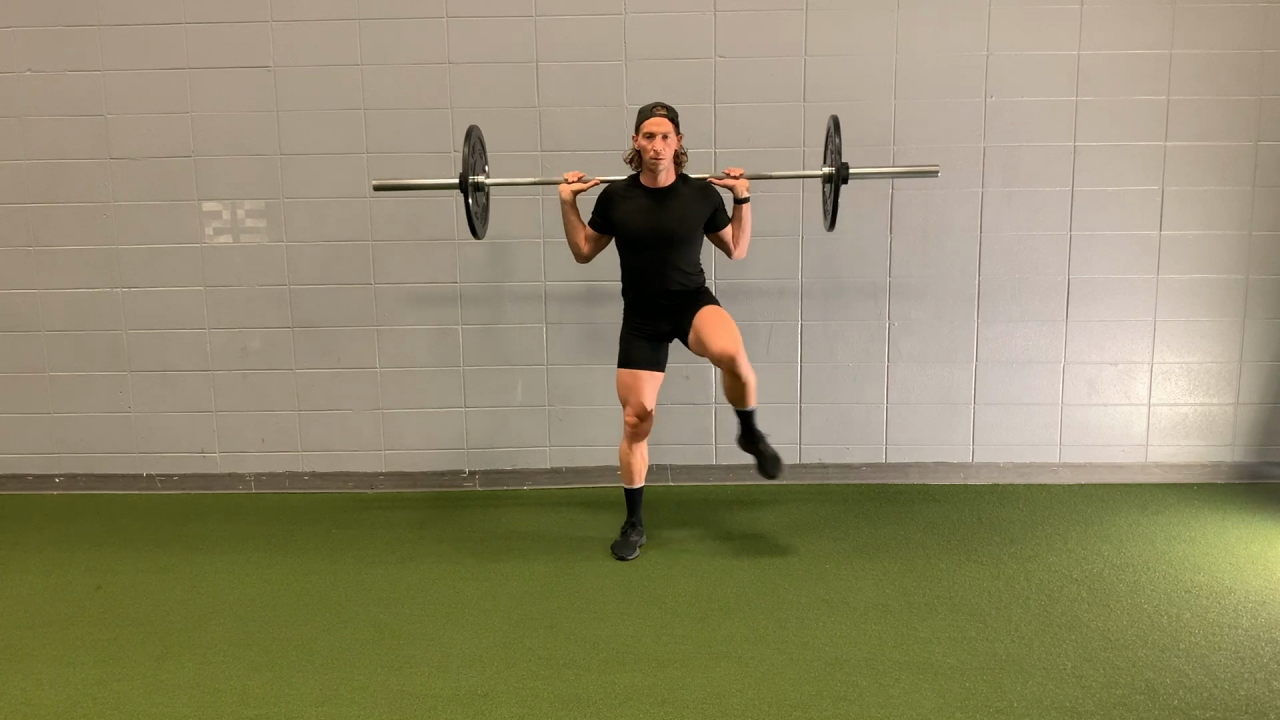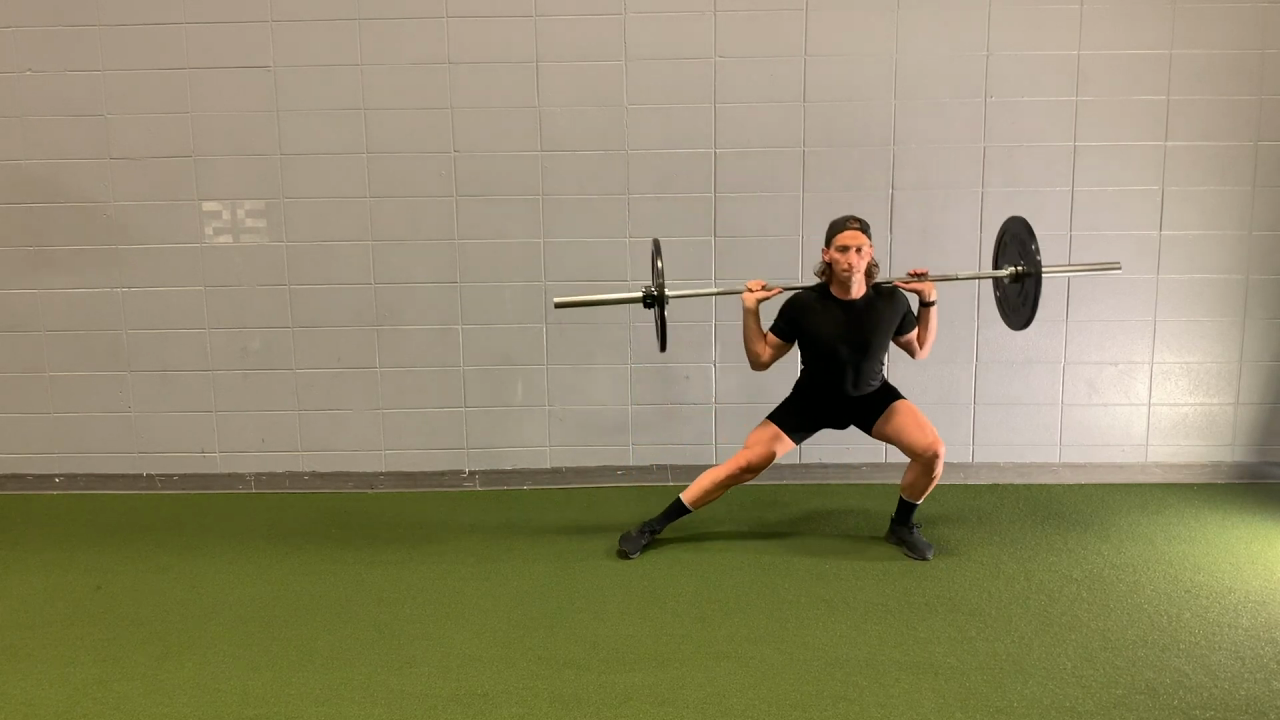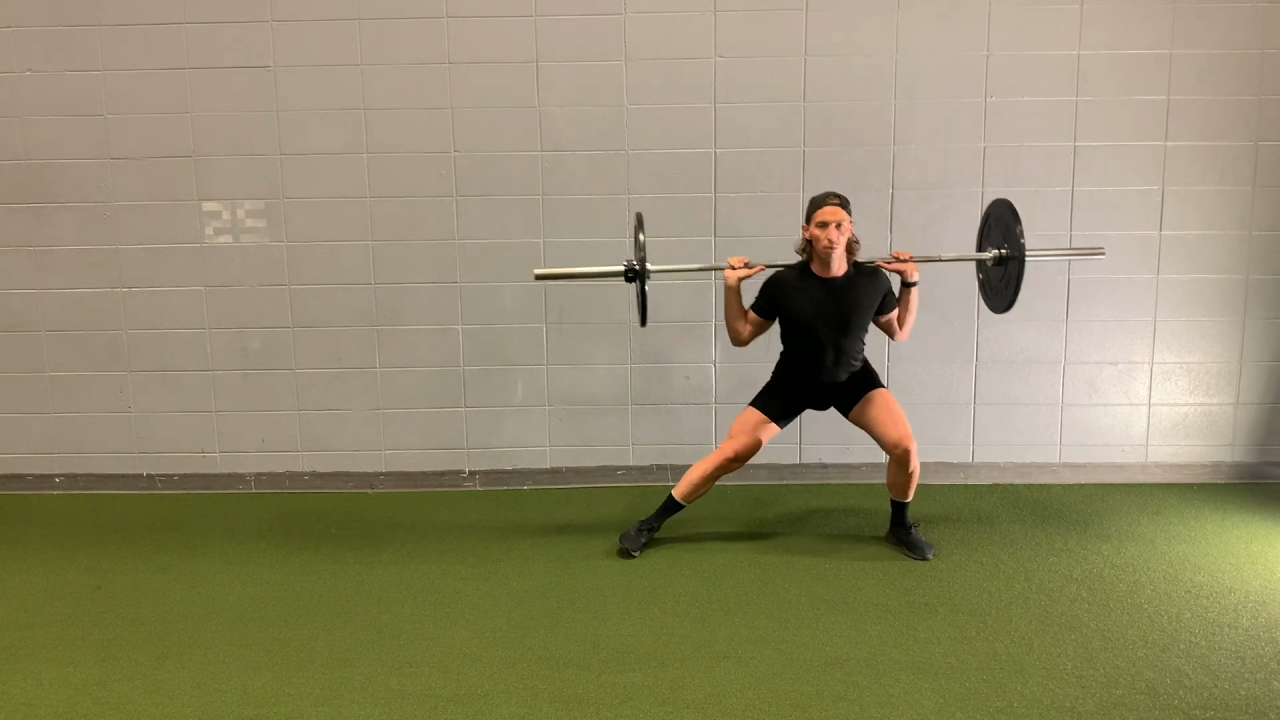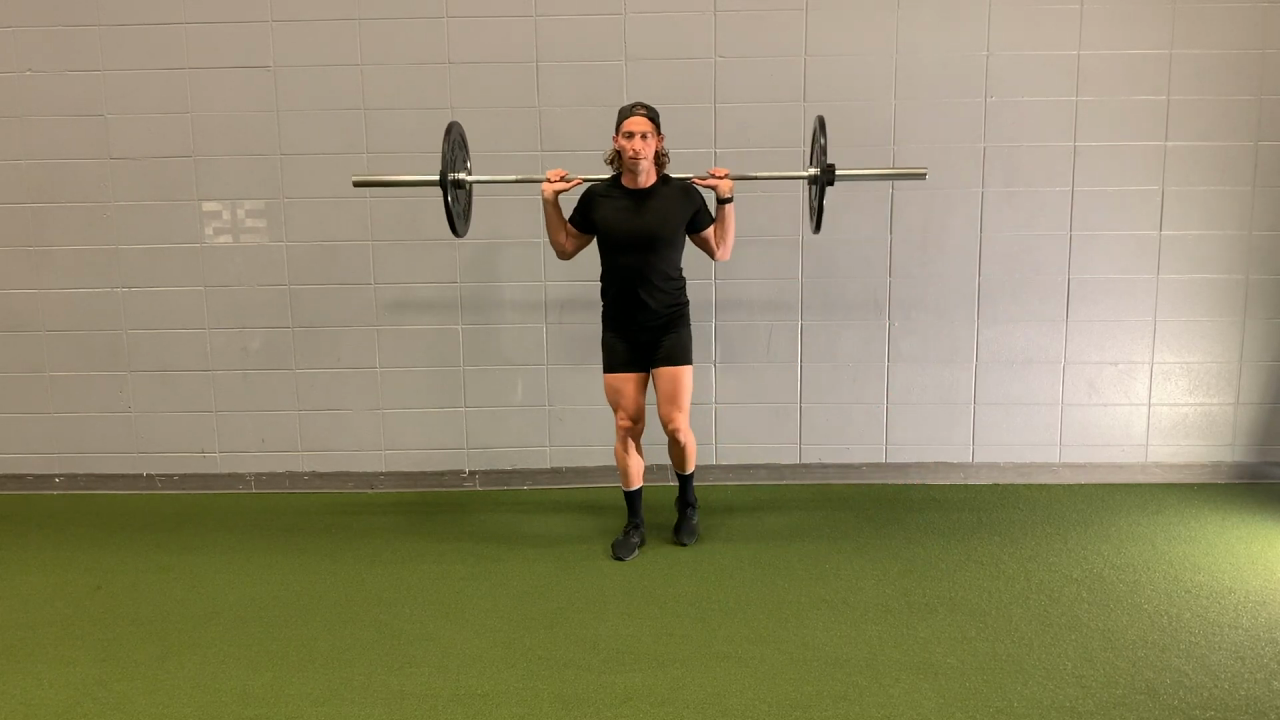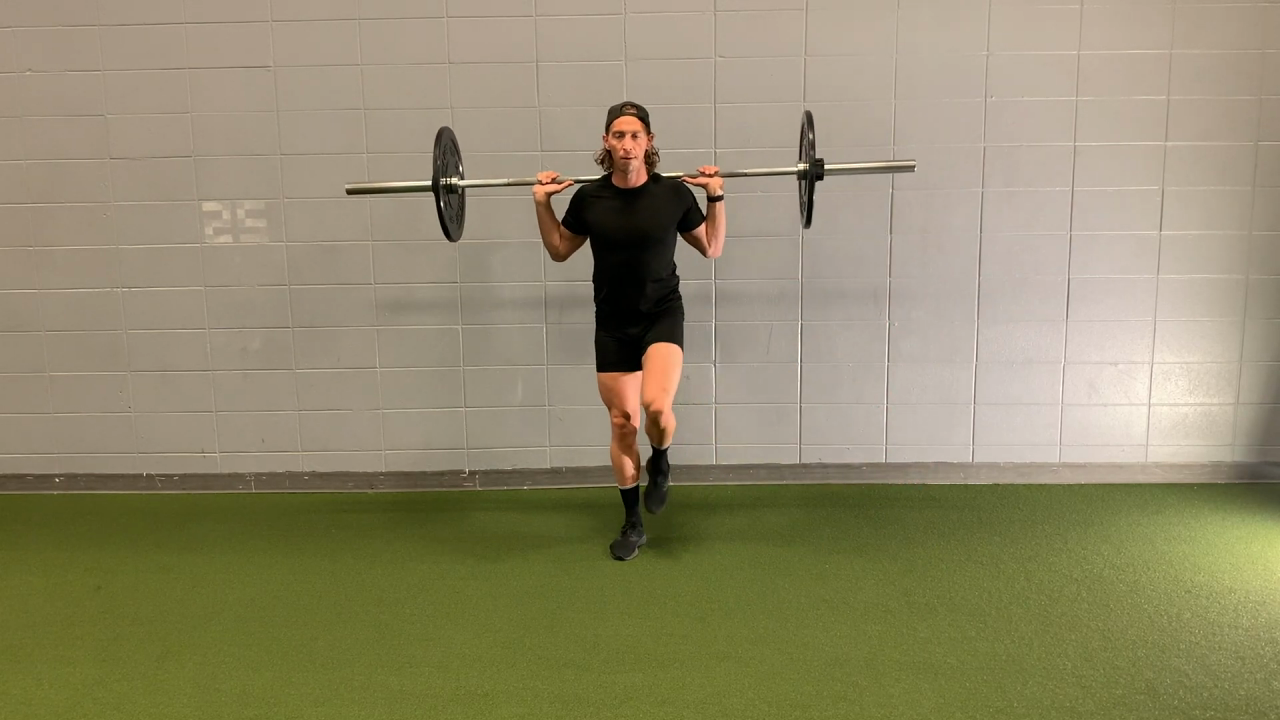
dt=1s
person 1, frame 1
left shoulder: (700, 194)
right shoulder: (615, 197)
left elbow: (736, 250)
right elbow: (584, 251)
left wrist: (741, 199)
right wrist: (566, 202)
left hip: (692, 301)
right hip: (641, 317)
left knee: (731, 353)
right knee: (636, 419)
left ankle: (751, 434)
right ankle: (633, 523)
person 1, frame 2
left shoulder: (891, 301)
right shoulder: (804, 305)
left elbow: (919, 350)
right elbow: (760, 359)
left wrist: (928, 302)
right wrist: (750, 310)
left hip: (871, 396)
right hip: (811, 401)
left knee: (931, 450)
right knee: (743, 464)
left ankle: (902, 526)
right ankle: (652, 526)
person 1, frame 3
left shoulder: (870, 279)
right shoulder: (783, 284)
left elbow: (898, 331)
right elbow: (741, 335)
left wrist: (910, 283)
right wrist: (732, 287)
left hip: (851, 377)
right hip: (792, 382)
left knee: (903, 445)
right knee: (731, 453)
left ankle: (901, 526)
right ankle: (651, 524)
person 1, frame 4
left shoulder: (683, 195)
right shoulder: (597, 197)
left elbow: (720, 251)
right elbow: (565, 249)
left wrist: (725, 200)
right wrist: (549, 201)
left hip: (670, 322)
right hip: (619, 327)
left knee: (676, 425)
right knee: (627, 425)
left ankle: (687, 500)
right ankle: (634, 523)
person 1, frame 5
left shoulder: (674, 194)
right shoulder: (588, 198)
left elbow: (711, 248)
right elbow: (559, 250)
left wrist: (716, 197)
right wrist: (542, 203)
left hip: (662, 316)
right hip: (612, 323)
left knee: (657, 406)
right knee: (622, 423)
left ankle: (659, 460)
right ankle: (632, 524)
